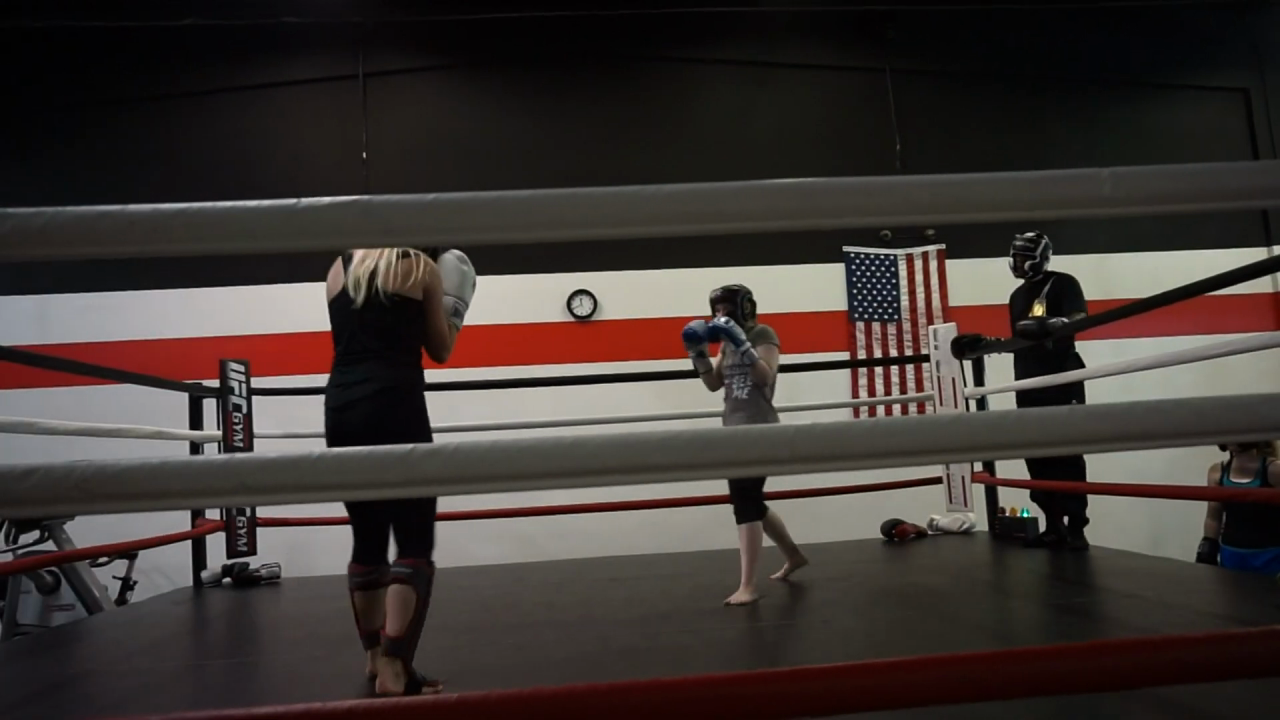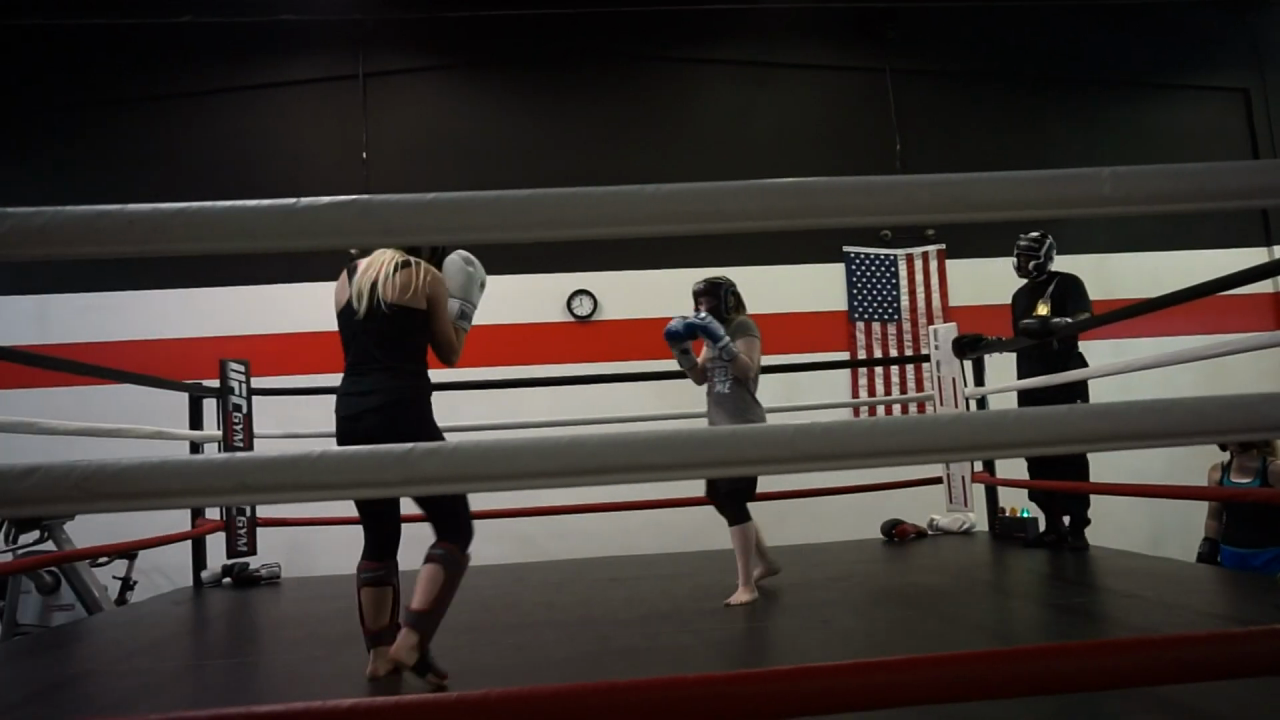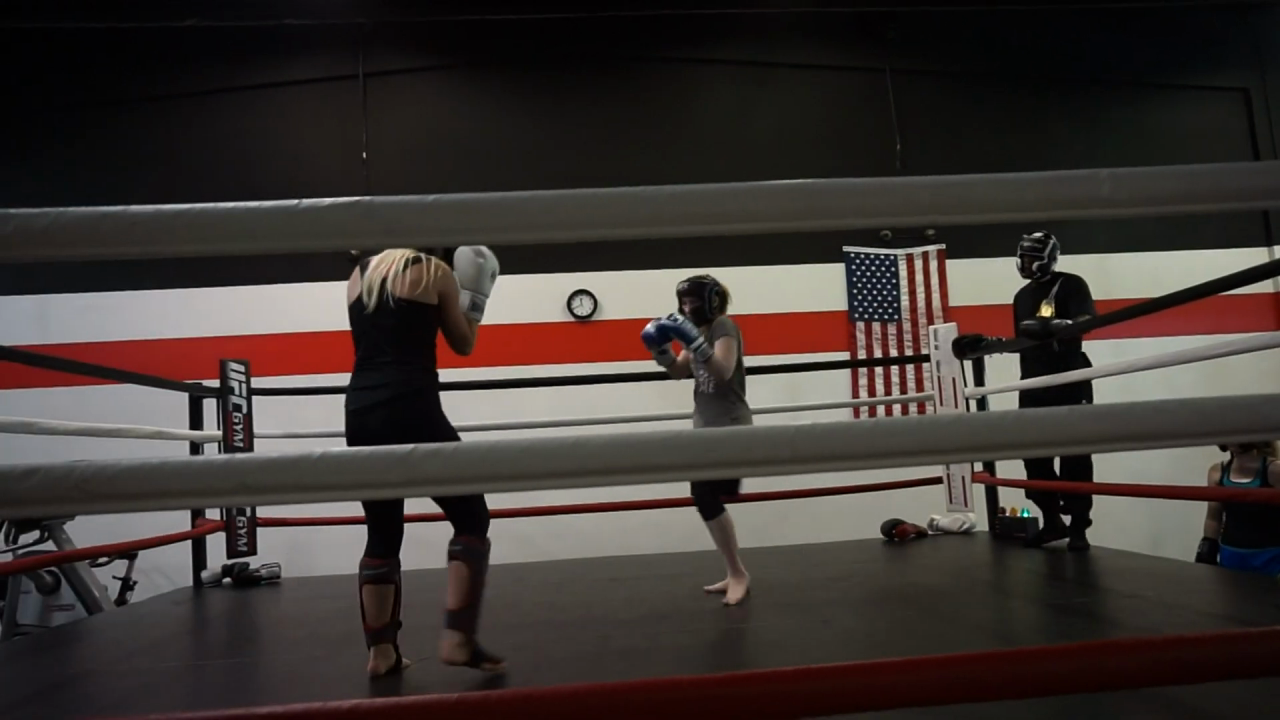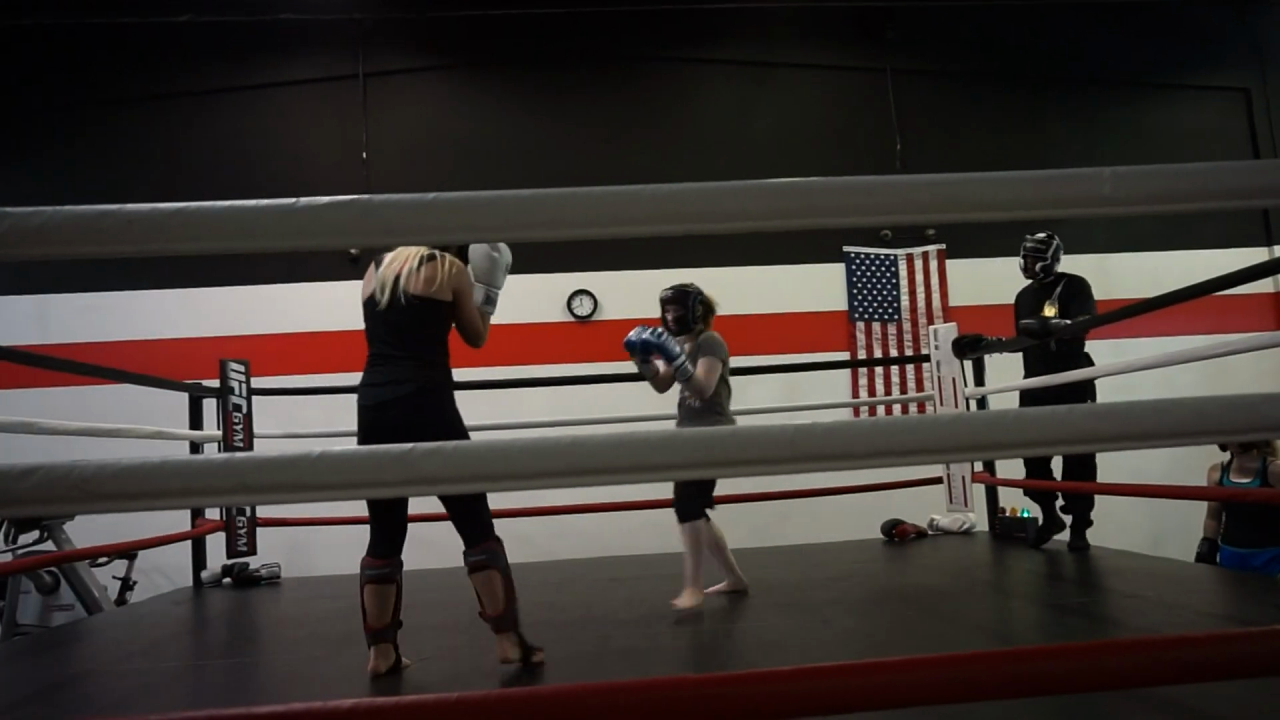
dt=0.1s
person 1, frame 1
left shoulder: (339, 269)
right shoulder: (423, 268)
right elbow: (440, 350)
right wrist: (453, 307)
left hip: (341, 409)
right hip: (394, 408)
left knee: (367, 539)
right knee: (414, 542)
left ankle: (378, 657)
right ankle: (395, 671)
person 1, frame 2
left shoulder: (347, 277)
right shoulder: (426, 277)
right elbow: (449, 353)
right wrist: (460, 310)
left hip: (353, 418)
right hip: (403, 415)
left knee: (379, 539)
right knee: (454, 529)
left ankle: (380, 654)
right ankle: (411, 640)
person 1, frame 3
left shoulder: (360, 273)
right shoulder: (437, 272)
right elbow: (463, 344)
right wrist: (472, 301)
left hip: (361, 413)
right hip: (410, 409)
left knee: (382, 536)
right knee: (471, 521)
left ankle: (380, 651)
right ankle: (457, 639)
person 1, frame 4
left shoulder: (375, 270)
right shoulder: (452, 268)
right elbow: (476, 337)
right wrist: (484, 294)
left hip: (375, 408)
right hip: (427, 406)
left knee: (384, 537)
right knee: (477, 529)
left ankle: (381, 652)
right ankle: (509, 642)
person 2, frame 1
left shoulder: (762, 334)
right shoulder: (729, 339)
left elbow: (765, 377)
right elbow: (714, 383)
left wrist: (740, 343)
right wrist: (698, 350)
left hip: (756, 429)
right hip: (734, 429)
left knee: (745, 501)
right knee: (750, 500)
left ankle: (747, 586)
right ankle: (794, 557)
person 2, frame 2
left shoulder: (743, 327)
right shoulder: (713, 332)
left elbow: (747, 370)
right elbow: (701, 377)
left wrist: (719, 338)
right wrist: (681, 348)
left hip: (743, 426)
right hip: (720, 425)
left knee: (733, 500)
right knee: (720, 497)
left ankle: (746, 585)
right ankle: (765, 561)
person 2, frame 3
left shoulder: (725, 327)
right shoulder: (700, 330)
left elbow: (722, 371)
right elbow: (682, 370)
left wrist: (693, 338)
right wrist: (661, 348)
left hip: (728, 425)
right hip: (707, 426)
left knee: (709, 498)
right knee: (705, 499)
left ankle: (737, 576)
right ankle: (736, 574)
person 2, frame 4
left shoulder: (710, 342)
right shoulder: (681, 342)
left elbow: (703, 389)
right elbow: (662, 385)
left wrist: (673, 355)
right wrist: (644, 358)
left knee: (686, 501)
right knee: (692, 507)
left ankle: (693, 586)
right ankle: (734, 577)
person 3, frame 1
left shoulder: (1063, 284)
right shoulder: (1017, 296)
left elbow: (1080, 319)
left wrist: (1047, 325)
left hip: (1062, 382)
right hip: (1029, 386)
left knee: (1066, 455)
right knee: (1037, 458)
left ankle: (1076, 528)
right ankle: (1054, 526)
person 3, frame 2
left shoulder: (1067, 284)
right shoulder: (1020, 296)
left elbow: (1085, 319)
left wrist: (1050, 324)
left hip: (1065, 382)
right hip: (1031, 386)
left knee: (1069, 455)
right knee: (1037, 458)
left ankle: (1077, 528)
right ankle: (1054, 526)
person 3, frame 3
left shoulder: (1071, 285)
right shoulder: (1022, 296)
left elbow: (1086, 322)
left wrist: (1050, 325)
left hip: (1070, 382)
right hip: (1034, 385)
left knee: (1074, 457)
right knee: (1034, 456)
left ankle: (1078, 528)
right ankle: (1052, 521)
person 3, frame 4
left shoulder: (1074, 285)
right shoulder: (1024, 296)
left elbow: (1085, 322)
left wrist: (1049, 325)
left hip: (1072, 382)
right hip: (1036, 384)
left knee: (1077, 456)
right knee: (1033, 453)
left ankle: (1079, 528)
right ankle: (1050, 517)
